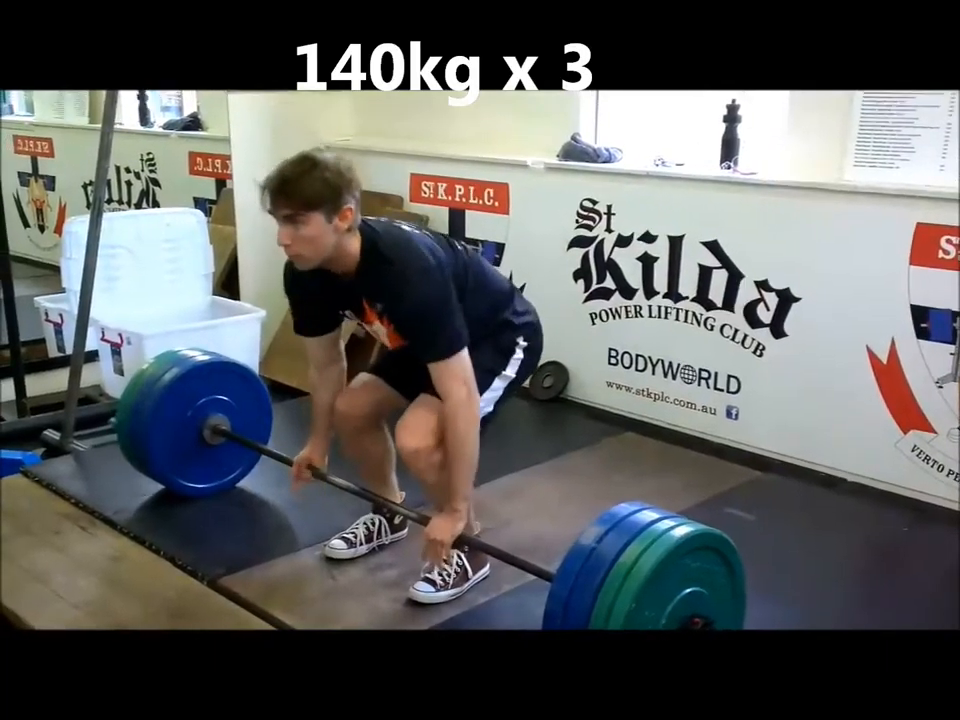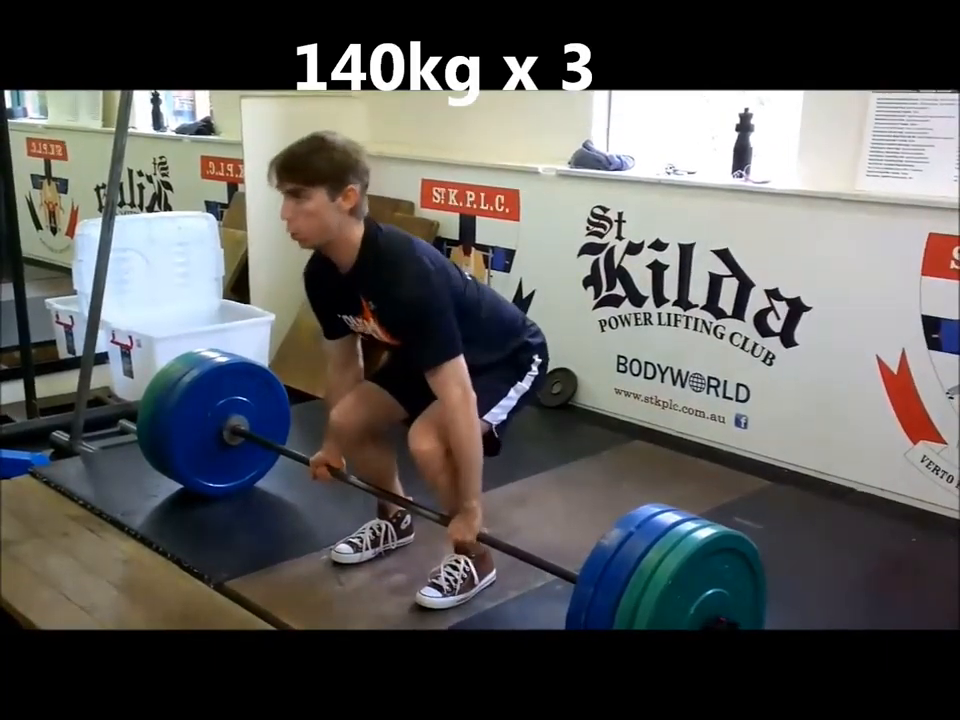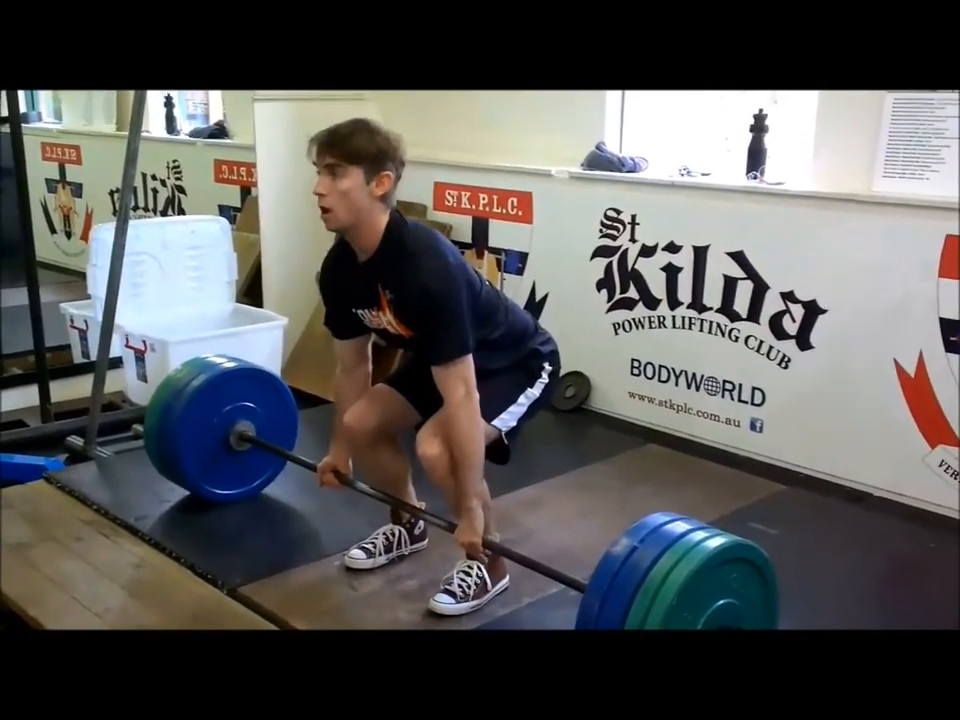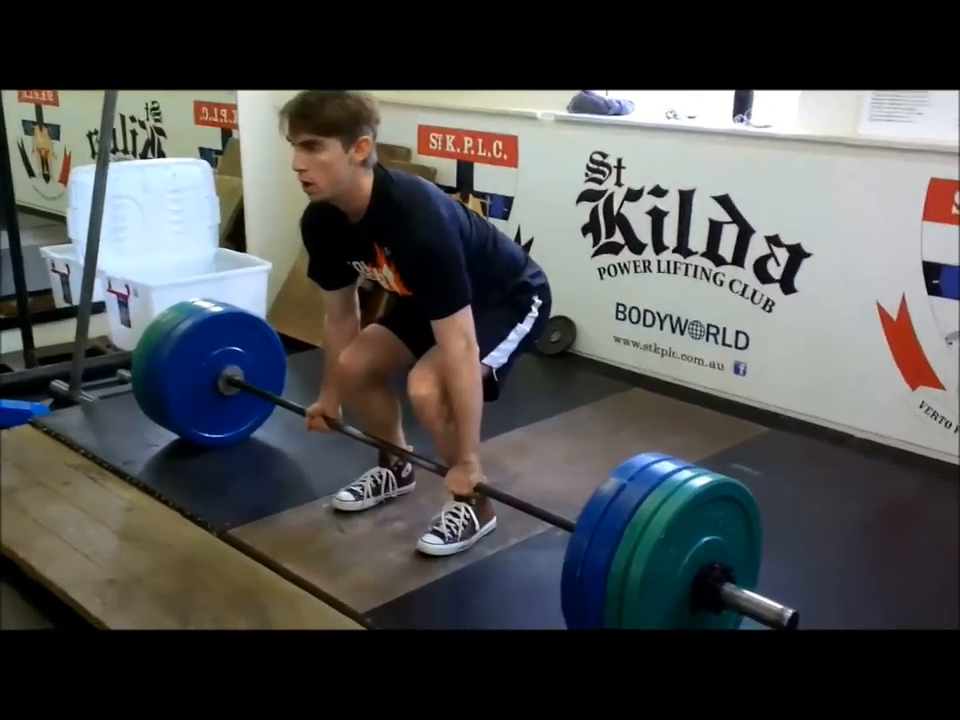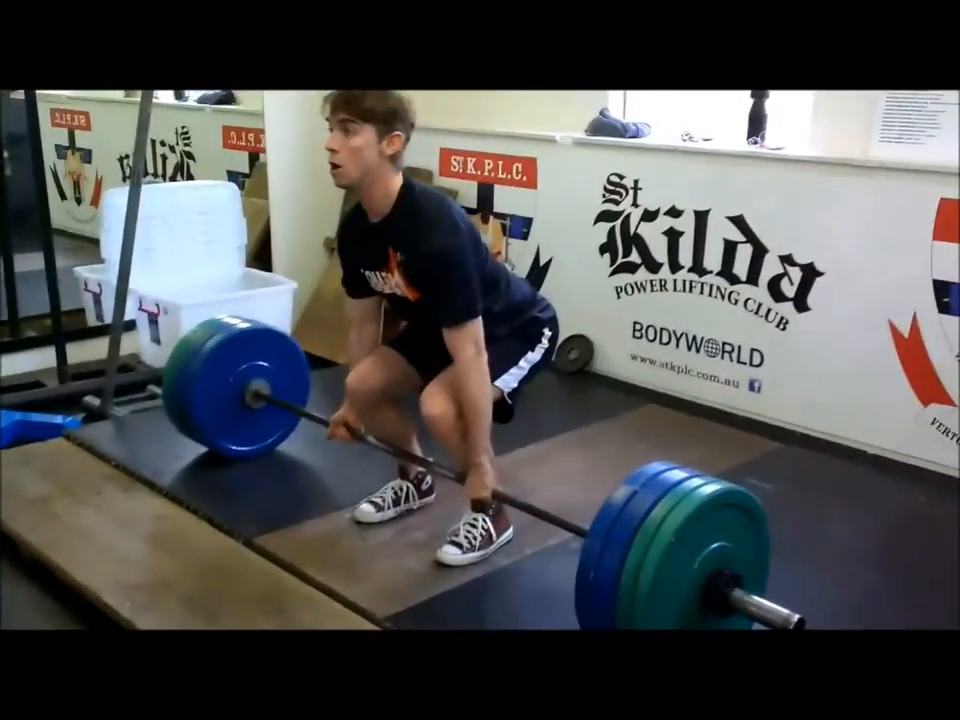
dt=1s
person 1, frame 1
left shoulder: (410, 272)
right shoulder: (306, 275)
left elbow: (462, 396)
right elbow: (325, 363)
left wrist: (454, 511)
right wrist: (317, 443)
left hip: (499, 333)
right hip: (427, 337)
left knee: (417, 436)
right knee: (352, 410)
left ankle: (468, 550)
right ankle: (389, 515)
person 1, frame 2
left shoulder: (407, 277)
right shoulder: (322, 273)
left elbow: (459, 397)
right elbow: (344, 360)
left wrist: (468, 509)
right wrist: (330, 446)
left hip: (508, 355)
right hip: (426, 353)
left knee: (428, 443)
right knee: (349, 422)
left ankle: (475, 558)
right ankle: (395, 520)
person 1, frame 3
left shoulder: (428, 269)
right shoulder: (340, 267)
left elbow: (461, 395)
right elbow: (353, 364)
left wrist: (470, 511)
right wrist: (338, 447)
left hip: (518, 360)
right hip: (438, 357)
left knee: (435, 448)
right knee: (361, 425)
left ankle: (488, 564)
right ankle: (407, 526)
person 1, frame 4
left shoulder: (419, 222)
right shoulder: (321, 221)
left elbow: (459, 346)
right elbow: (340, 313)
left wrist: (467, 461)
right wrist: (329, 394)
left hip: (511, 297)
right hip: (430, 297)
left knee: (426, 387)
right knee: (355, 367)
left ankle: (473, 502)
right ankle: (396, 468)
person 1, frame 5
left shoulder: (436, 230)
right shoulder: (355, 228)
left elbow: (469, 353)
right elbow: (364, 321)
left wrist: (480, 465)
right wrist: (350, 405)
left hip: (518, 326)
right hip: (439, 323)
left knee: (439, 405)
right knee: (364, 386)
left ankle: (490, 514)
right ankle: (414, 481)
